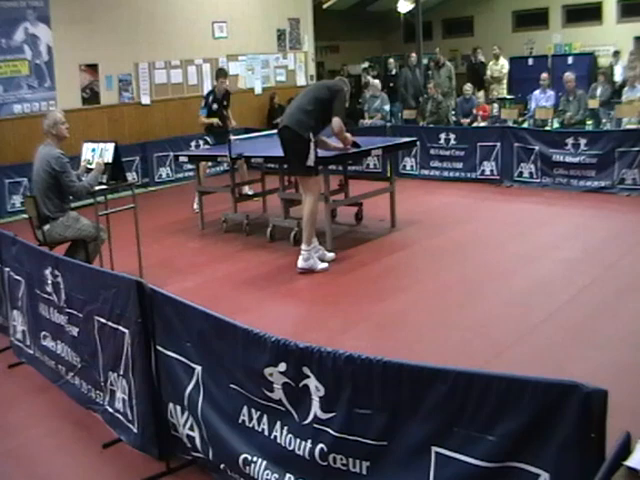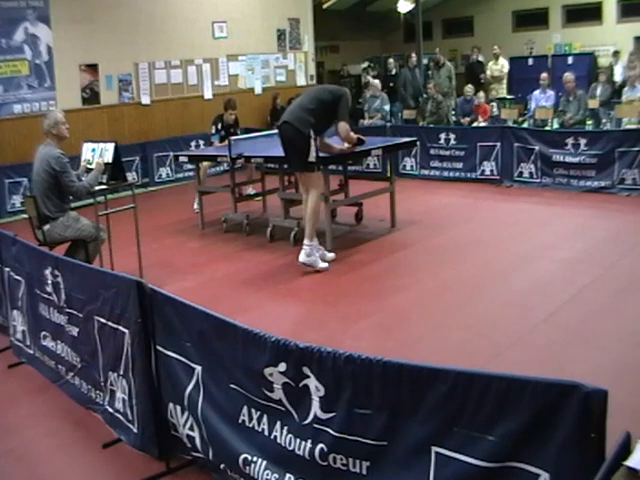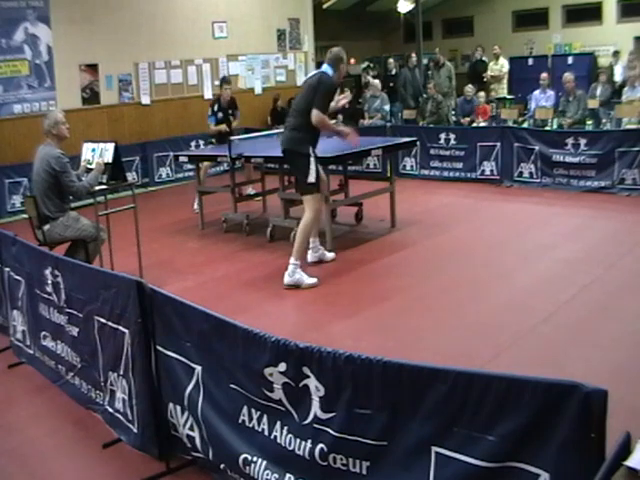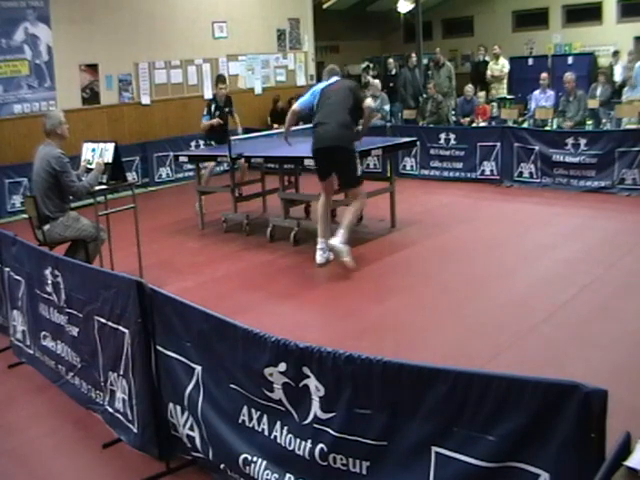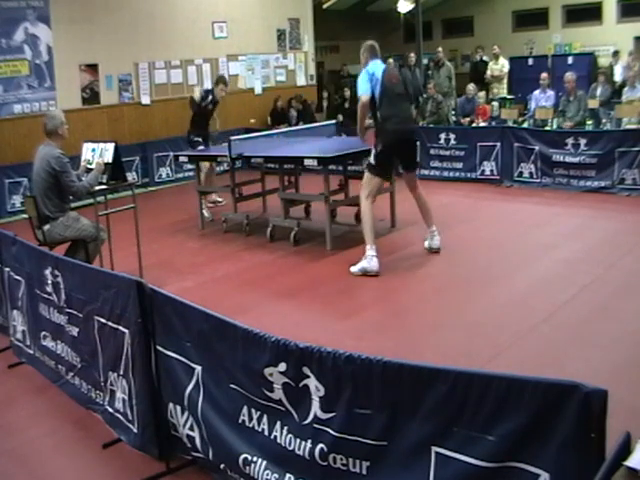
dt=0.7s
person 1, frame 1
left shoulder: (321, 90)
right shoulder: (340, 90)
left elbow: (316, 138)
right elbow: (337, 127)
left wrist: (337, 146)
right wrist: (346, 139)
left hip: (286, 129)
right hip: (299, 131)
left knee: (308, 190)
right knee: (312, 192)
left ankle: (313, 247)
right ankle: (306, 256)
person 1, frame 2
left shoulder: (324, 96)
right shoulder: (342, 95)
left elbow: (320, 143)
right elbow: (344, 132)
left wrist: (341, 149)
right wrist: (353, 138)
left hip: (286, 126)
right hip: (299, 129)
left knee: (308, 189)
right knee: (315, 189)
left ankle: (313, 247)
right ankle: (308, 251)
person 1, frame 3
left shoulder: (317, 77)
right shoulder: (326, 81)
right elbow: (317, 120)
left wrist: (334, 105)
right wrist: (339, 130)
left hip: (294, 141)
right hip: (300, 145)
left knee: (322, 186)
right knee: (313, 208)
left ankle: (315, 249)
right ankle: (293, 271)
person 1, frame 4
left shoulder: (318, 89)
right shoulder: (351, 86)
left elbow: (294, 110)
right elbow: (369, 106)
left wrist: (286, 132)
right wrist: (362, 129)
left hip: (319, 142)
right hip: (342, 141)
left knee: (327, 193)
right knee: (358, 198)
left ankle: (322, 248)
right ankle: (340, 239)
person 1, frame 5
left shoulder: (367, 73)
right shoulder: (397, 73)
left elbow: (364, 101)
left wrist: (361, 130)
left hip: (389, 136)
right hip: (408, 133)
left knee: (366, 195)
right knee: (413, 187)
left ankle: (370, 257)
right ankle: (433, 236)
person 2, frame 1
left shoulder: (43, 151)
right shoulder: (56, 156)
right elbow: (78, 192)
left wrist: (81, 171)
right wrist: (96, 172)
left hip: (46, 220)
right hip: (55, 224)
left knee: (88, 230)
right knee: (99, 233)
person 2, frame 2
left shoulder: (43, 151)
right shoulder: (56, 156)
right elbow: (78, 192)
left wrist: (81, 172)
right wrist: (96, 172)
left hip: (45, 221)
right hip: (54, 224)
left knee: (87, 230)
right knee: (98, 233)
person 2, frame 3
left shoulder: (43, 151)
right shoulder: (56, 156)
right elbow: (77, 192)
left wrist: (81, 171)
right wrist: (96, 172)
left hip: (45, 221)
right hip: (55, 224)
left knee: (88, 230)
right knee: (98, 233)
person 2, frame 4
left shoulder: (43, 150)
right shoulder: (56, 156)
right elbow: (77, 192)
left wrist: (81, 171)
right wrist: (96, 172)
left hip: (45, 220)
right hip: (54, 224)
left knee: (87, 230)
right knee: (98, 233)
person 2, frame 5
left shoulder: (43, 151)
right shoulder: (56, 156)
right elbow: (77, 191)
left wrist: (81, 171)
right wrist: (96, 172)
left hip: (45, 221)
right hip: (54, 224)
left knee: (88, 230)
right knee: (98, 233)
person 3, frame 1
left shoulder: (227, 94)
right shoulder: (209, 97)
right elbow: (201, 120)
left wrist: (231, 120)
right wrist: (211, 120)
left hip: (225, 134)
right hip: (211, 135)
left knee: (240, 159)
right knee: (203, 164)
left ankle: (245, 188)
right ankle: (197, 198)
person 3, frame 2
left shoulder: (235, 120)
right shoulder: (217, 122)
right elbow: (215, 145)
right wrist: (225, 144)
right knee: (205, 165)
left ankle: (248, 189)
right ankle: (198, 199)
person 3, frame 3
left shoulder: (233, 101)
right shoulder: (214, 105)
left elbow: (236, 120)
right elbow: (211, 130)
left wrist: (232, 126)
right wrist: (219, 128)
left hip: (230, 138)
right hip: (216, 140)
right knee: (205, 164)
left ankle: (248, 189)
right ankle: (198, 198)
person 3, frame 4
left shoulder: (228, 99)
right shoulder: (211, 105)
right elbow: (203, 127)
left wrist: (239, 126)
right wrist: (211, 122)
left hip: (226, 139)
right hip: (212, 140)
left knee: (244, 164)
right knee: (210, 166)
left ankle: (238, 190)
person 3, frame 5
left shoulder: (216, 99)
right shoulder: (207, 94)
right elbow: (197, 91)
left wrist: (216, 120)
right wrist: (197, 96)
left hip: (205, 134)
right hip: (195, 135)
left knee: (212, 165)
right knee: (205, 166)
left ankle: (211, 196)
right ankle: (203, 206)
